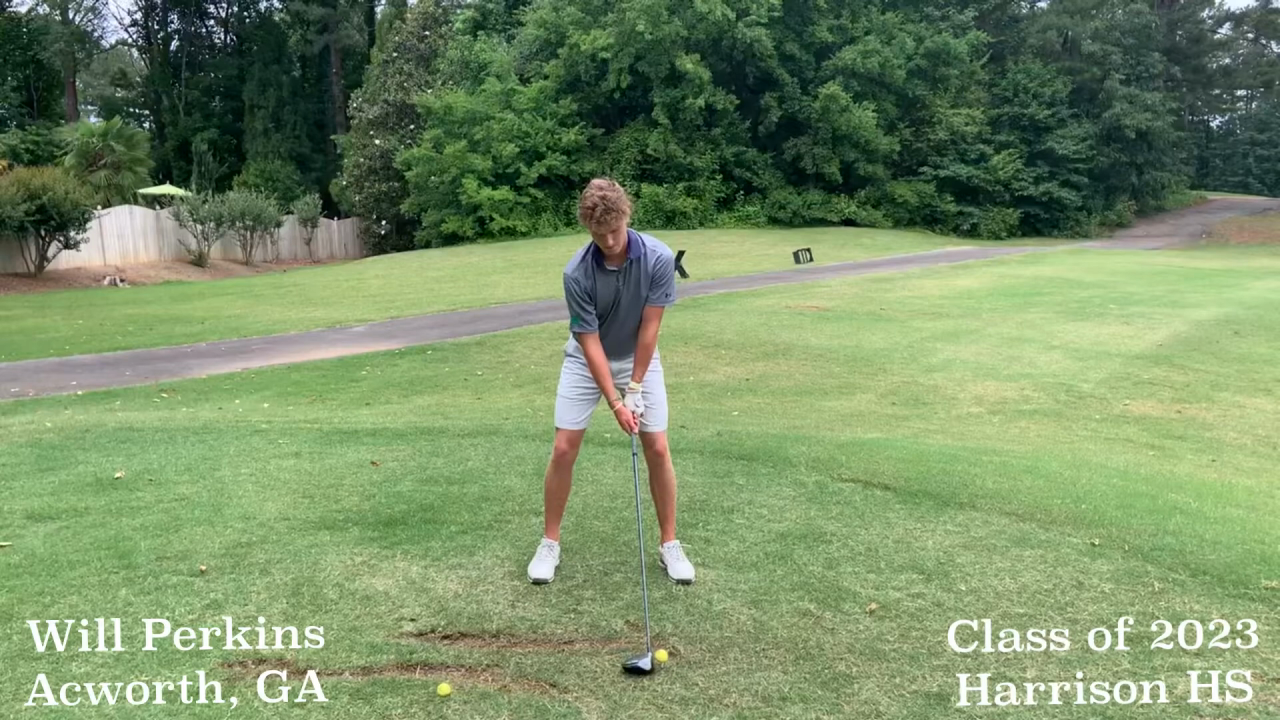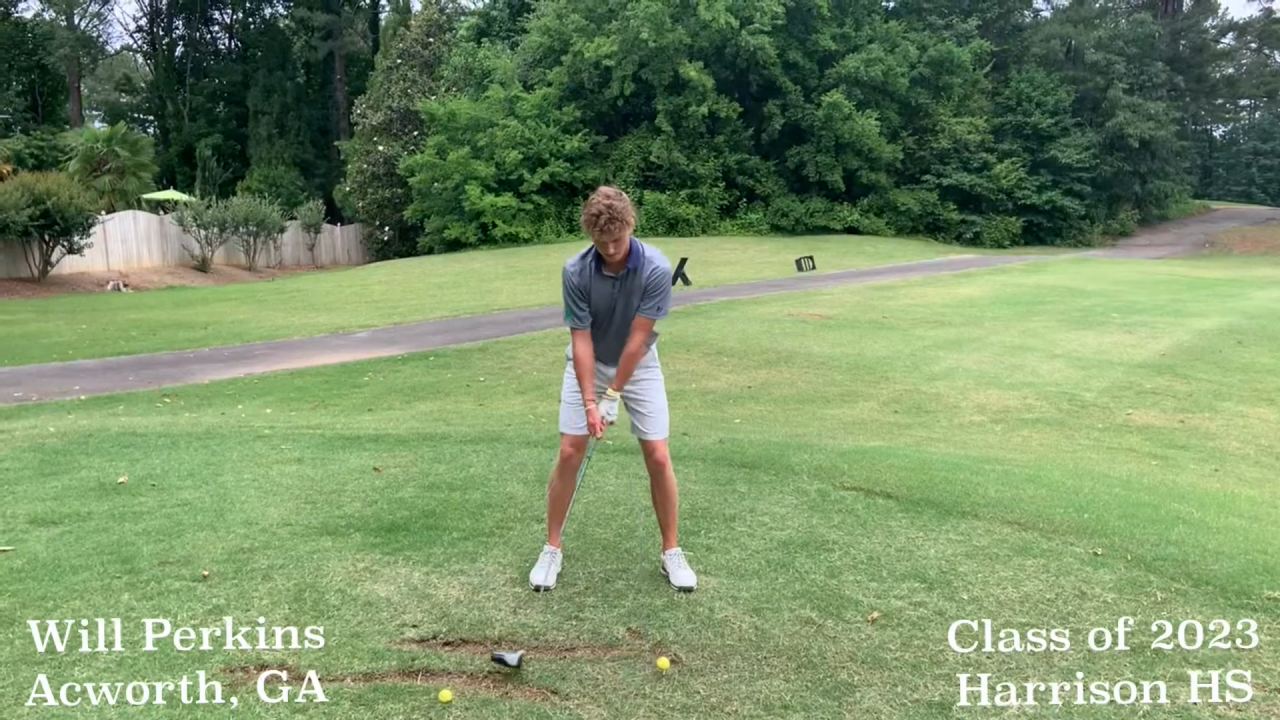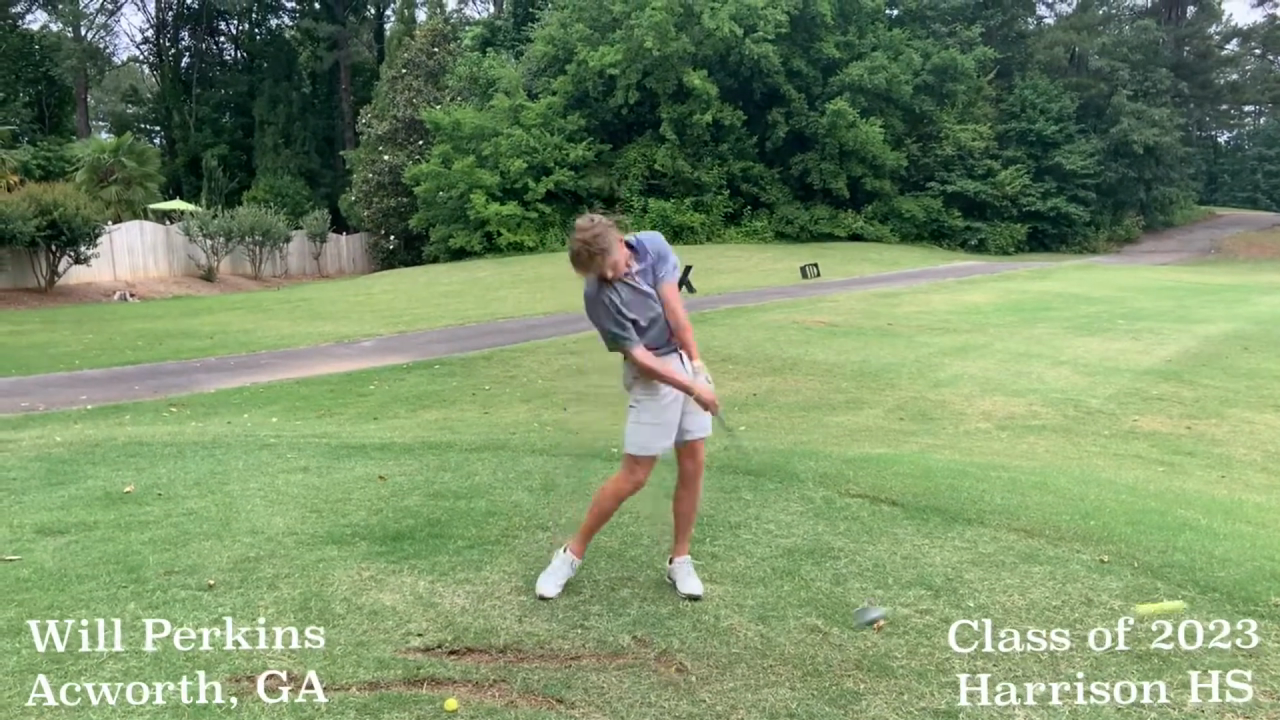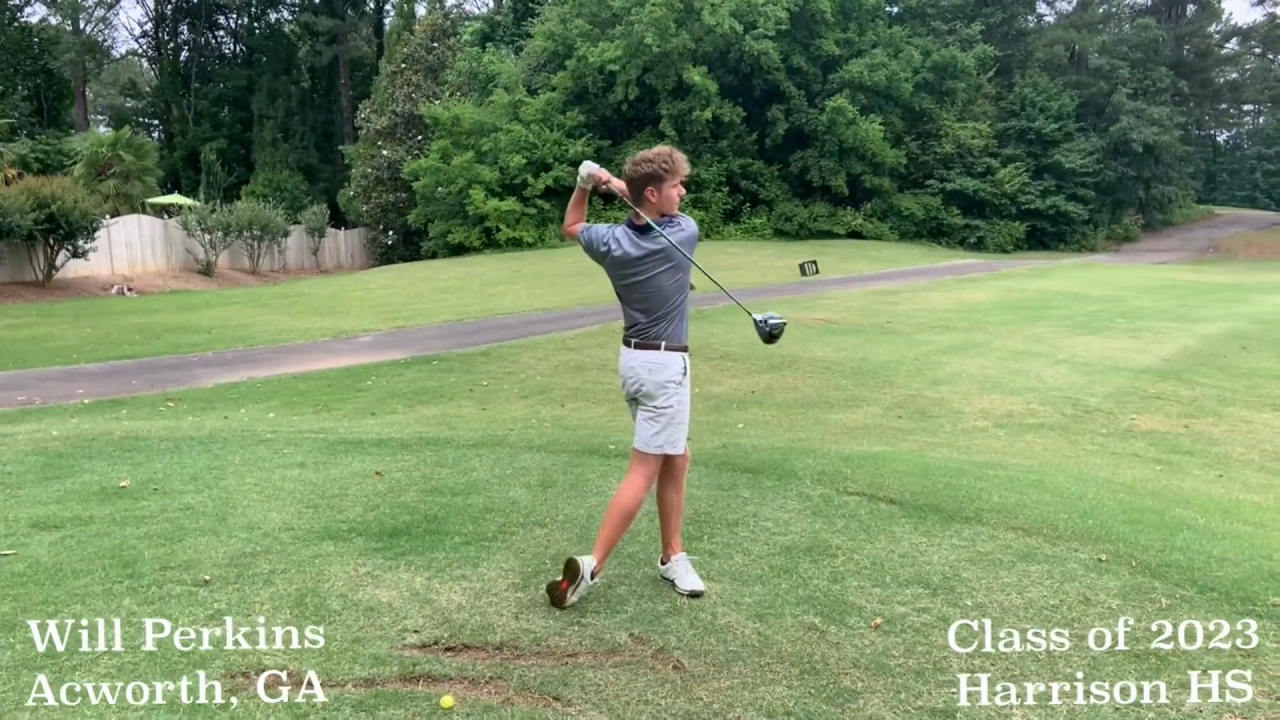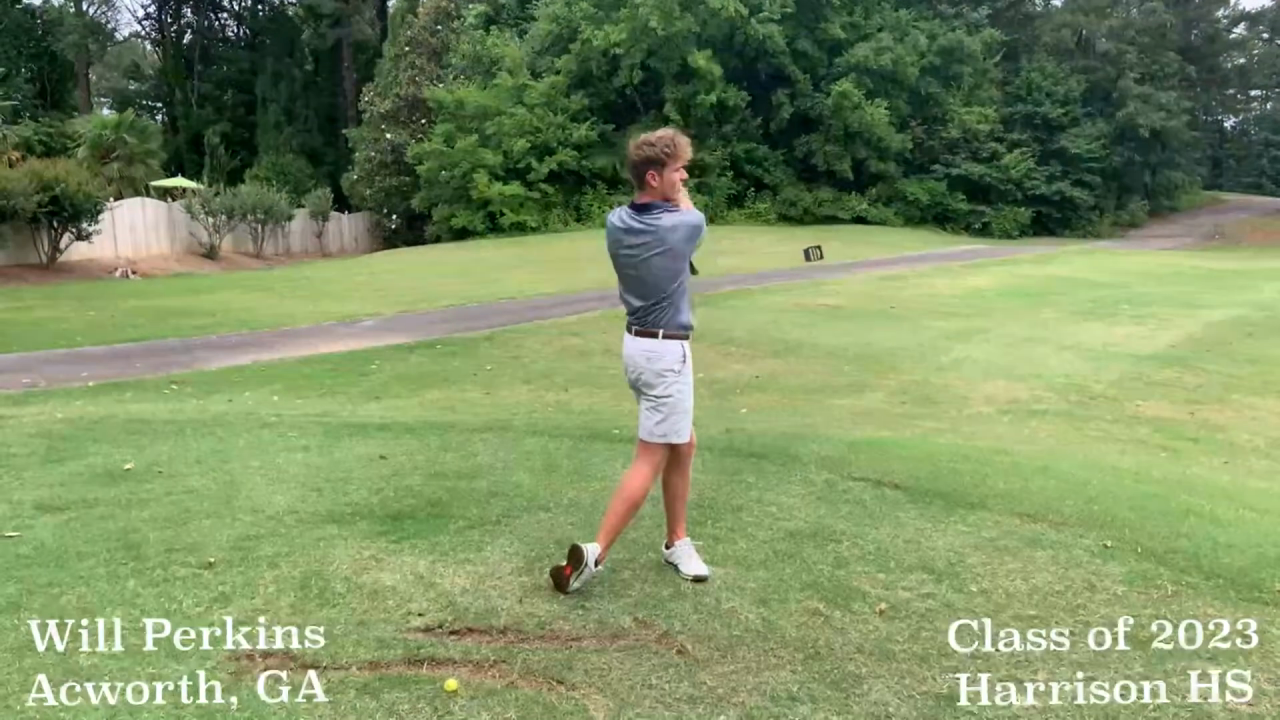
dt=1s
person 1, frame 1
left shoulder: (658, 258)
right shoulder: (577, 273)
left elbow: (649, 326)
right elbow: (590, 340)
left wrist: (635, 387)
right wrist: (615, 401)
left hip: (639, 359)
right hip: (586, 360)
left knee: (658, 450)
right knee: (563, 449)
left ankle: (670, 544)
right ankle: (550, 543)
person 1, frame 2
left shoulder: (656, 269)
right shoulder: (575, 271)
left elbow: (638, 337)
right elbow: (581, 339)
left wrist: (615, 394)
right wrist: (590, 401)
left hip: (638, 365)
right hip: (588, 364)
left knee: (658, 458)
right knee: (569, 454)
left ankle: (671, 552)
right ankle: (552, 549)
person 1, frame 3
left shoulder: (651, 243)
right shoulder: (597, 295)
left elbow: (674, 308)
right elbow: (640, 358)
left wrist: (696, 362)
right wrist: (690, 388)
left hip: (686, 363)
right hip: (649, 377)
left knee: (692, 465)
right knee: (633, 477)
left ankle: (680, 560)
right ankle: (571, 554)
person 1, frame 4
left shoulder: (609, 241)
right shoulder: (684, 233)
left elbow: (571, 226)
right elbow: (670, 215)
left wrist: (585, 183)
right wrist: (618, 184)
left hip: (635, 358)
right hip: (664, 364)
left knee: (676, 459)
right knee: (643, 471)
left ankle: (673, 556)
right ankle: (590, 566)
person 1, frame 5
left shoulder: (616, 223)
right shoulder: (685, 226)
right wrist: (680, 199)
left hip: (638, 344)
right hip: (665, 352)
left knee: (683, 444)
right knee: (650, 460)
left ankle: (677, 542)
right ankle: (594, 553)
